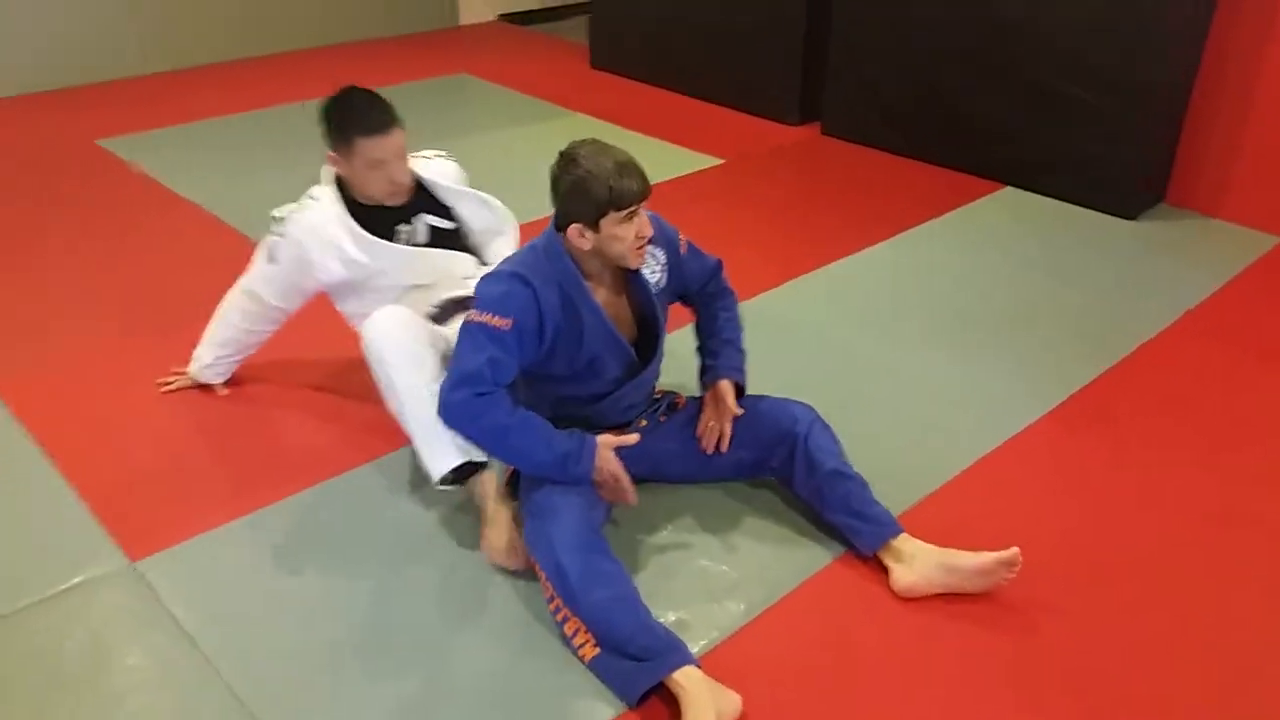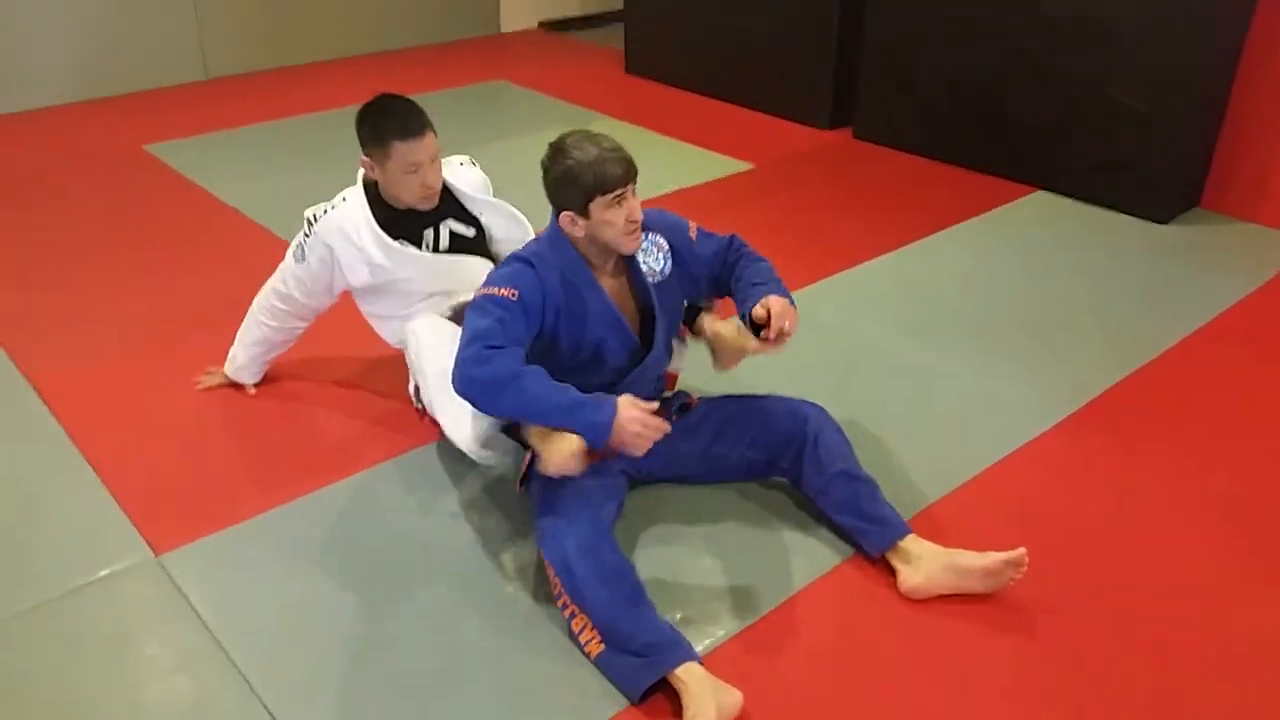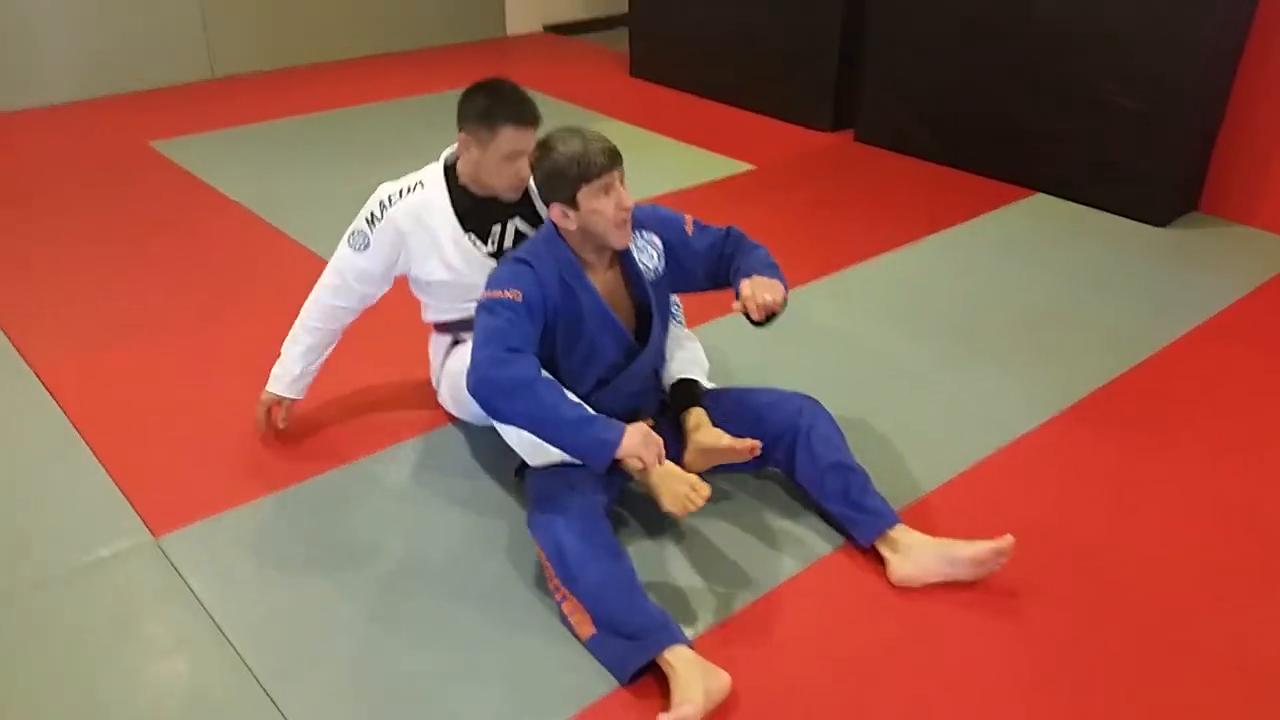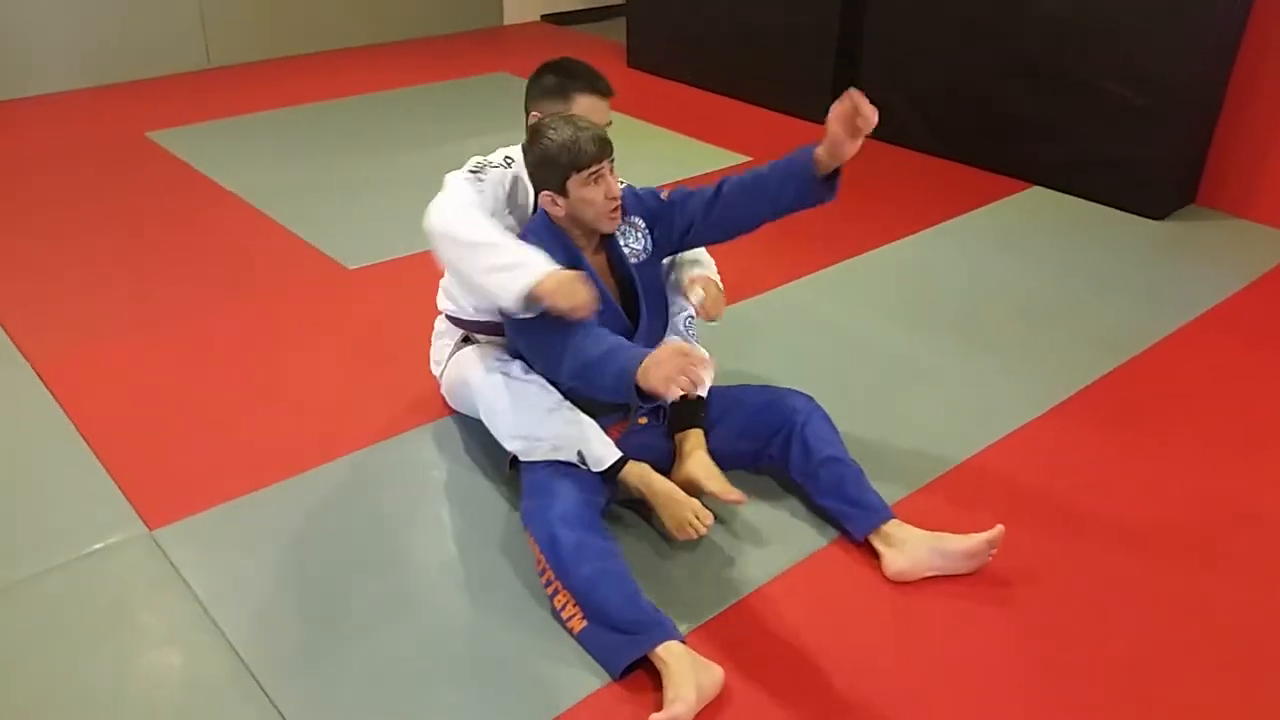
dt=0.5s
person 1, frame 1
left shoulder: (653, 244)
right shoulder: (519, 290)
left elbow: (712, 290)
right elbow: (466, 401)
left wrist: (723, 375)
right wrist: (577, 458)
left hip: (644, 421)
right hip: (567, 453)
left knee: (790, 425)
right knee: (563, 538)
left ankle: (902, 553)
person 1, frame 2
left shoulder: (656, 235)
right shoulder: (528, 279)
left elbow: (732, 258)
right elbow: (478, 371)
left wrist: (767, 298)
right wrist: (599, 417)
left hip: (657, 418)
right hip: (577, 445)
left knee: (799, 423)
right knee: (568, 534)
left ankle: (910, 555)
person 1, frame 3
left shoulder: (649, 229)
right shoulder: (526, 278)
left elbow: (730, 248)
right elbow: (495, 378)
left wrist: (760, 279)
right wrist: (606, 438)
left hip: (655, 413)
right hip: (577, 441)
left knee: (795, 416)
right knee: (563, 524)
left ankle: (901, 546)
right ankle: (685, 670)
person 1, frame 4
left shoulder: (634, 212)
left elbow: (726, 207)
right elbow: (558, 345)
left wrist: (823, 159)
right wrist: (636, 369)
left hip: (656, 405)
left knee: (788, 413)
right knee: (557, 518)
left ankle: (894, 539)
right ankle: (678, 665)
person 2, frame 1
left shoulder: (439, 172)
right shoulder: (310, 227)
left elbow: (495, 231)
right elbow: (257, 303)
right wrist: (207, 368)
right hip: (430, 346)
right knee: (389, 328)
right ankle: (487, 490)
person 2, frame 2
left shoulder: (464, 178)
right shoulder: (337, 229)
left elbow: (520, 251)
right elbow: (287, 300)
right wrist: (244, 365)
right hip: (448, 360)
right knee: (435, 341)
left ankle: (705, 327)
right ankle: (538, 437)
person 2, frame 3
right shoulder: (403, 212)
right elbow: (339, 294)
right wrist: (289, 378)
right hip: (472, 354)
left ankle: (695, 427)
right ankle: (643, 462)
person 2, frame 4
right shoulder: (492, 178)
right elbow: (449, 225)
left wrist: (699, 274)
right wrist: (539, 275)
right hip: (483, 346)
left knee: (672, 306)
right knee: (495, 378)
left ankle: (691, 449)
right ankle: (644, 479)
